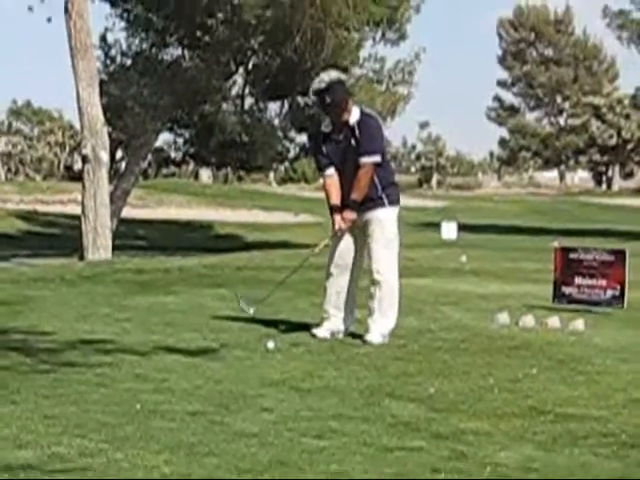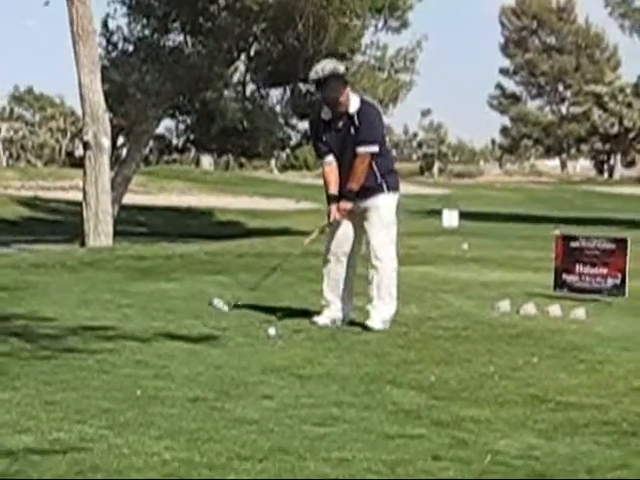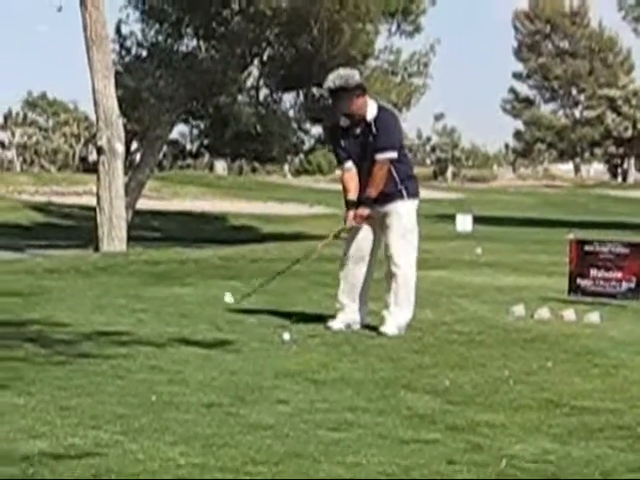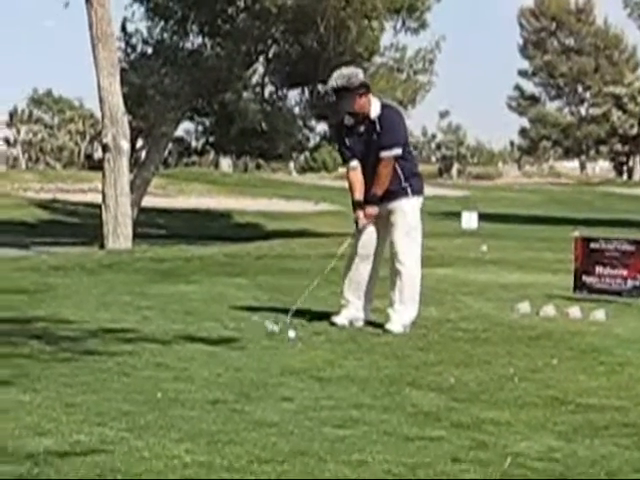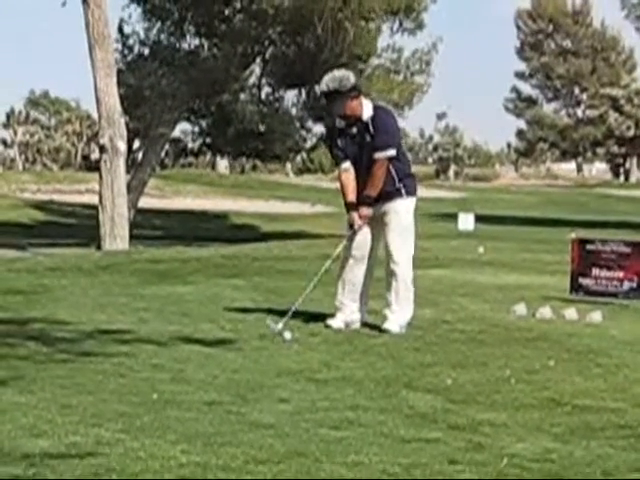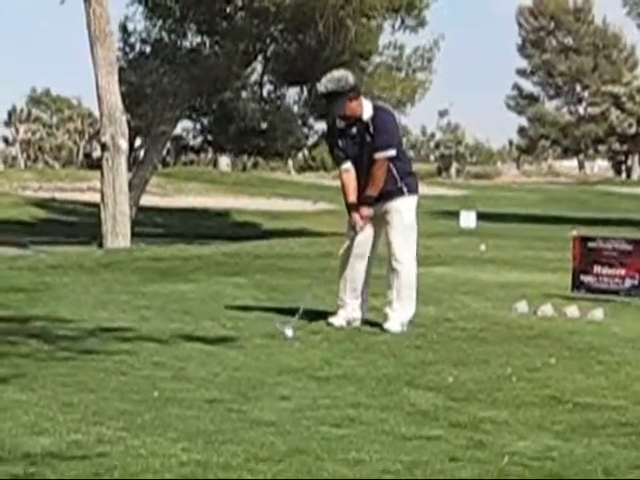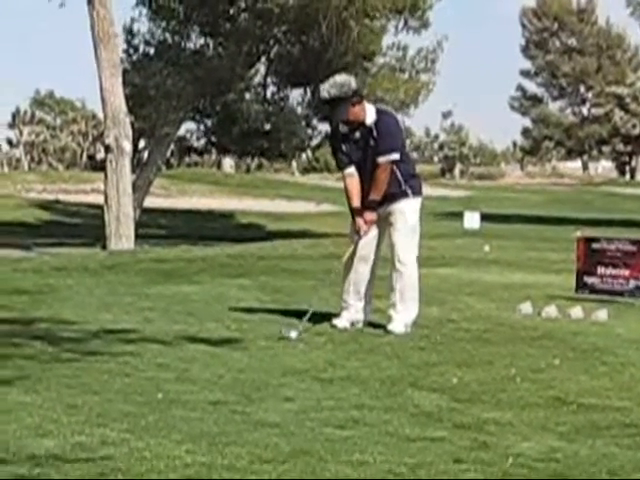
dt=0.2s
person 1, frame 1
left shoulder: (367, 123)
right shoulder: (320, 136)
left elbow: (367, 168)
right elbow: (329, 175)
left wrist: (351, 206)
right wrist: (336, 211)
left hip: (379, 204)
right hip: (347, 209)
left knee: (382, 267)
right knee: (338, 264)
left ankle: (381, 327)
right ankle: (335, 322)
person 1, frame 2
left shoulder: (367, 112)
right shoulder: (319, 122)
left elbow: (364, 158)
right elbow: (328, 163)
left wrist: (347, 196)
right wrist: (333, 199)
left hip: (379, 192)
right hip: (346, 197)
left knee: (381, 251)
right knee: (336, 252)
left ankle: (381, 313)
right ankle: (336, 309)
person 1, frame 3
left shoulder: (385, 118)
right shoulder: (339, 128)
left elbow: (382, 165)
right elbow: (348, 169)
left wrist: (365, 202)
right wrist: (351, 205)
left hip: (398, 197)
right hip: (365, 202)
left knee: (400, 258)
right knee: (354, 256)
left ankle: (397, 318)
right ankle: (351, 313)
person 1, frame 4
left shoulder: (389, 116)
right shoulder: (344, 127)
left elbow: (387, 163)
right elbow: (353, 168)
left wrist: (372, 201)
right wrist: (359, 205)
left hip: (403, 194)
right hip: (370, 200)
left knee: (404, 256)
right knee: (360, 253)
left ankle: (402, 316)
right ankle: (354, 310)
person 1, frame 5
left shoulder: (381, 117)
right shoulder: (336, 129)
left elbow: (381, 164)
right elbow: (346, 169)
left wrist: (366, 202)
right wrist: (352, 207)
left hip: (396, 195)
right hip: (364, 201)
left knee: (398, 257)
right knee: (355, 254)
left ankle: (398, 317)
right ankle: (349, 312)
person 1, frame 6
left shoulder: (382, 117)
right shoulder: (336, 128)
left elbow: (381, 164)
right elbow: (346, 170)
left wrist: (368, 202)
right wrist: (353, 207)
left hip: (397, 194)
right hip: (364, 200)
left knee: (400, 255)
right knee: (355, 253)
left ankle: (399, 316)
right ankle: (351, 310)
person 1, frame 7
left shoulder: (385, 121)
right shoulder: (339, 133)
left elbow: (384, 168)
right elbow: (350, 174)
left wrist: (371, 207)
right wrist: (357, 212)
left hip: (401, 196)
right hip: (368, 203)
left knee: (403, 256)
right knee: (359, 255)
left ankle: (402, 317)
right ankle: (354, 311)
